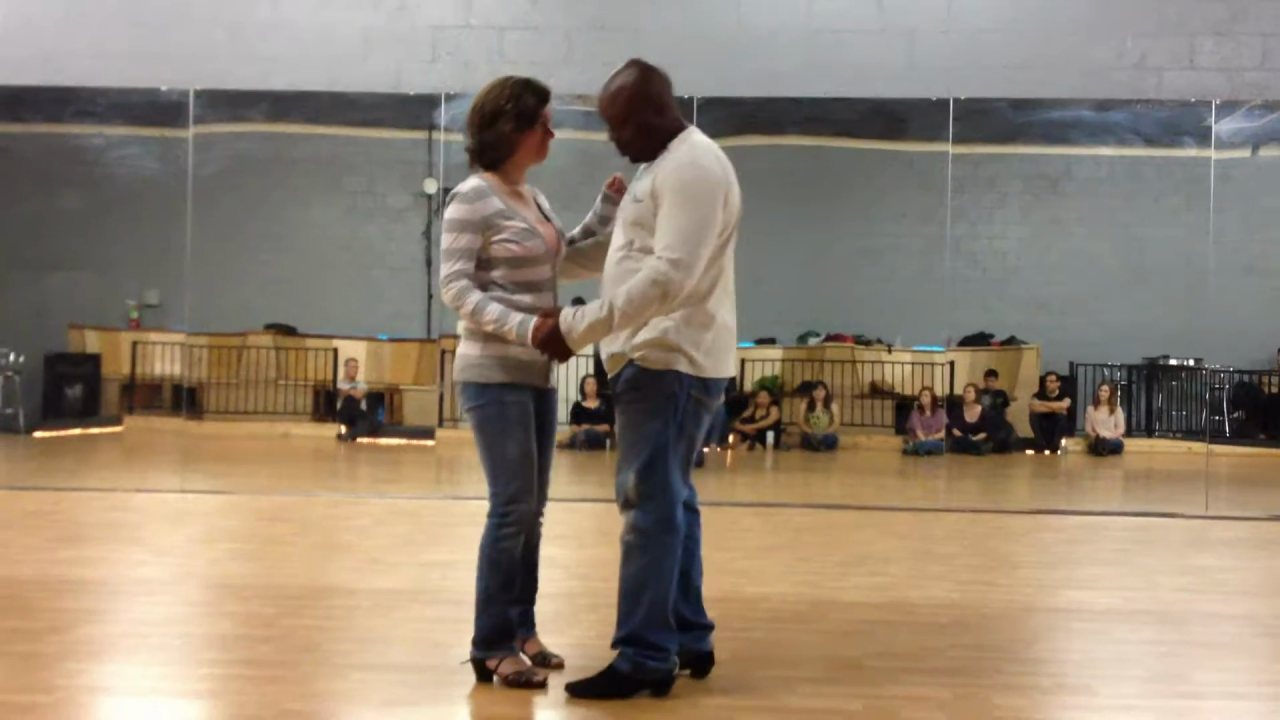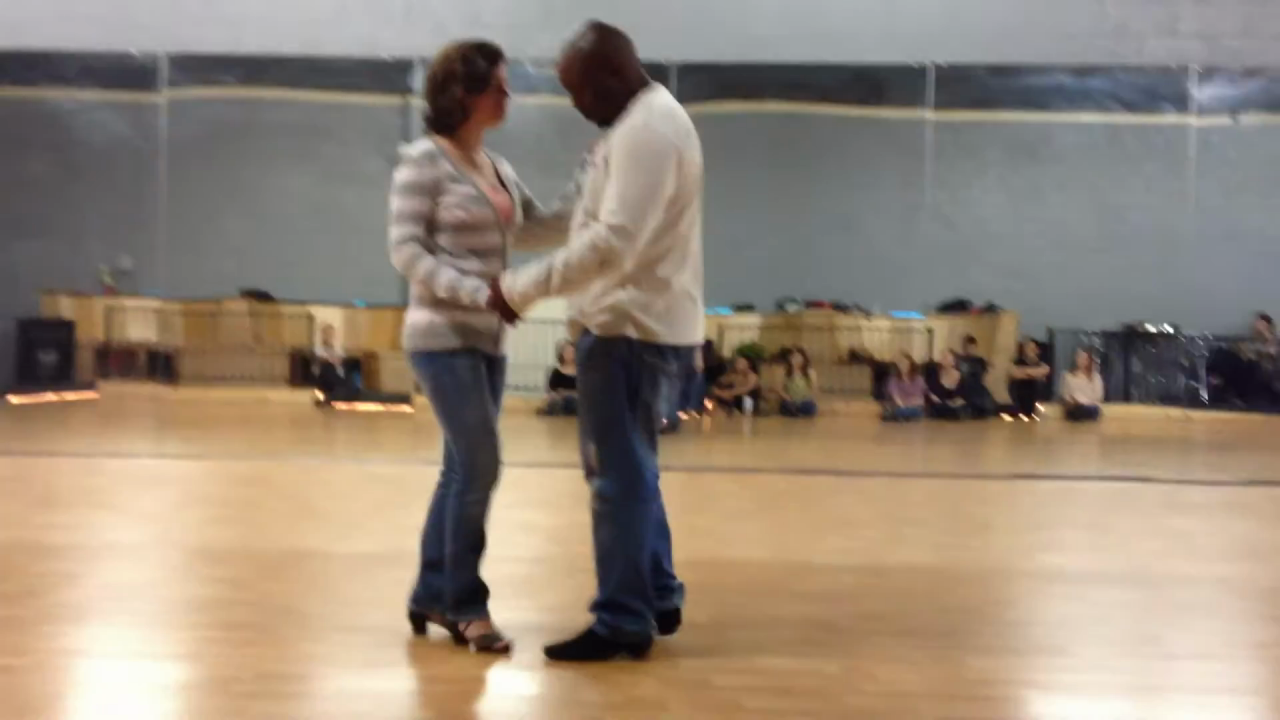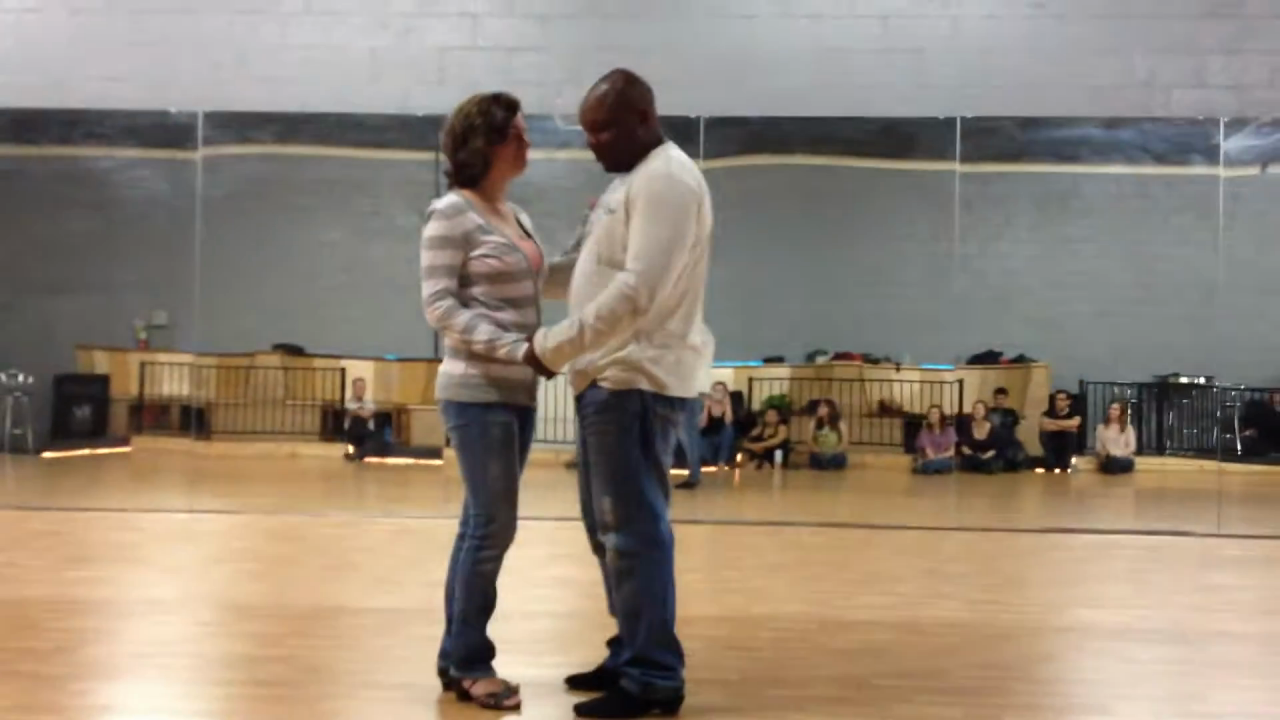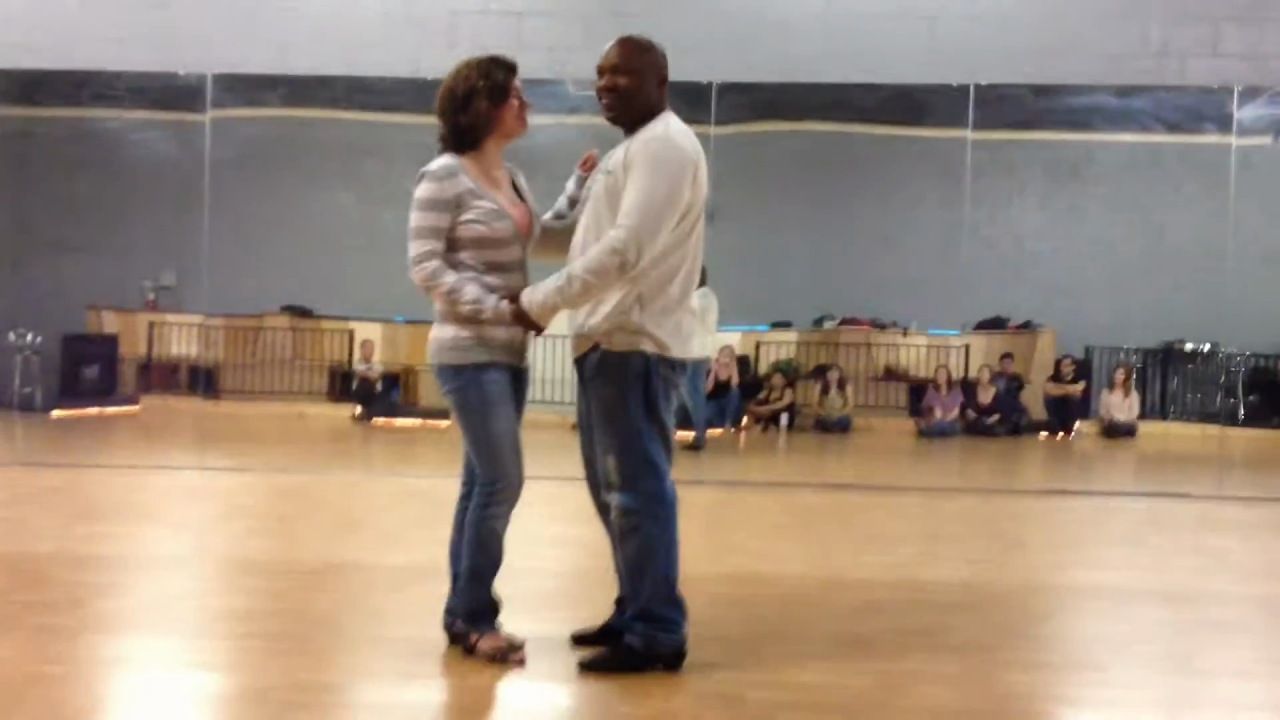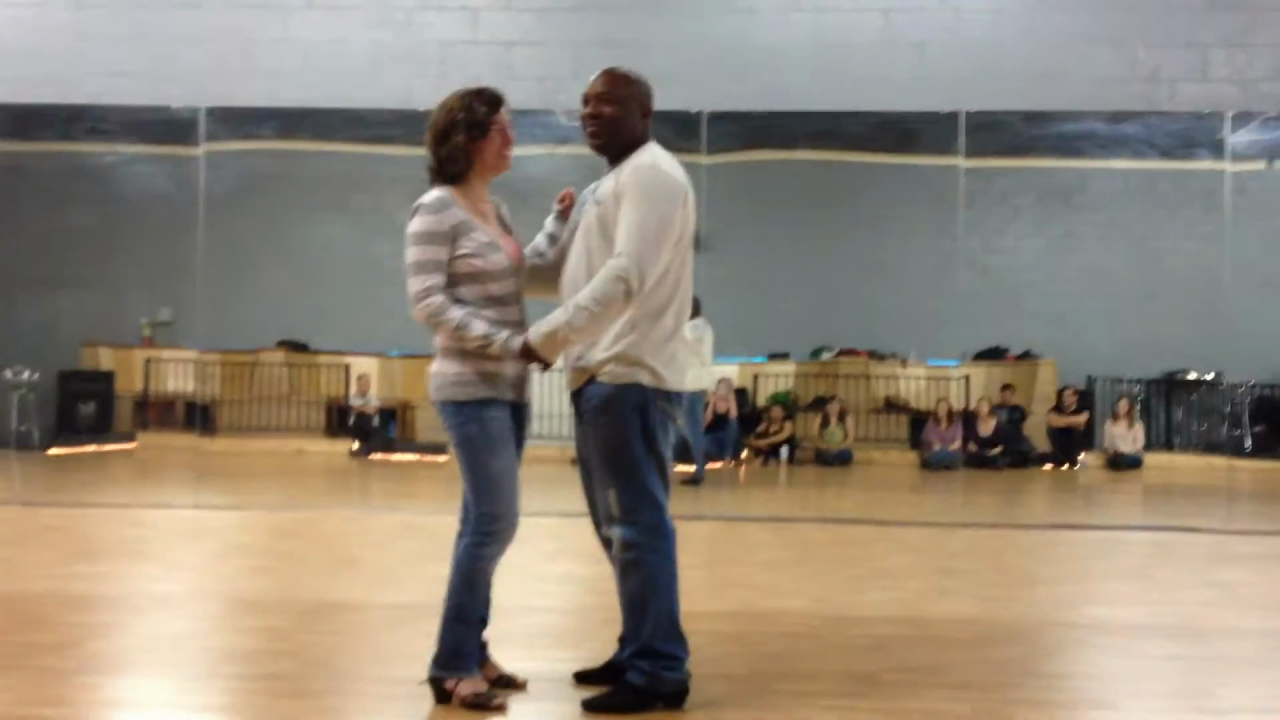
dt=0.5s
person 1, frame 1
left shoulder: (692, 166)
right shoulder: (666, 166)
left elbow: (670, 275)
left wrist: (576, 327)
right wrist: (580, 326)
left hip: (671, 361)
right hip: (662, 358)
left knee: (649, 504)
right knee: (670, 502)
left ankle: (645, 657)
right ankle: (687, 638)
person 1, frame 2
left shoulder: (648, 129)
right shoulder: (643, 121)
left elbow: (612, 242)
left wrist: (520, 288)
right wrist: (528, 284)
left hip: (633, 327)
right hip: (639, 322)
left knee: (618, 471)
right knee: (630, 465)
left ankle: (623, 619)
right ankle: (656, 596)
person 1, frame 3
left shoulder: (667, 180)
right shoulder: (635, 180)
left elbow: (639, 292)
left wrist: (553, 346)
right wrist: (562, 347)
left hip: (638, 382)
right hip: (610, 378)
left knee: (633, 530)
right knee: (612, 527)
right ankle: (632, 656)
person 1, frame 4
left shoulder: (665, 145)
right shoulder: (633, 148)
left elbow: (627, 250)
left wrist: (540, 301)
left hip: (637, 345)
right hip: (609, 341)
left knee: (637, 490)
right knee: (616, 489)
left ankle: (657, 632)
right ankle: (637, 614)
person 1, frame 5
left shoulder: (651, 173)
right shoulder: (617, 179)
left elbow: (627, 278)
left wrist: (547, 336)
left hip: (632, 378)
right hip: (604, 373)
left knee: (637, 524)
right knee: (618, 524)
right ankle: (638, 652)
person 2, frame 1
left shoulder: (533, 199)
right shoulder: (472, 197)
left elbow: (572, 261)
right elbow: (454, 287)
left wrist: (609, 207)
right wrist: (522, 327)
left hip: (535, 375)
right hip: (494, 373)
left knee: (529, 506)
right knee: (513, 506)
left ankle: (518, 628)
right ankle: (492, 644)
person 2, frame 2
left shoulder: (498, 168)
right shoulder: (423, 161)
left elbow: (538, 229)
right elbow: (405, 250)
right wrist: (477, 292)
left hip: (486, 340)
right hip: (443, 337)
left knee: (464, 470)
right knee: (477, 467)
left ankle: (432, 596)
right ankle: (463, 604)
person 2, frame 3
left shoulder: (515, 216)
right shoulder: (451, 213)
left elbow: (545, 283)
right elbow: (439, 305)
right wrist: (514, 347)
left hip: (516, 392)
right hip: (477, 392)
left knee: (484, 525)
right knee: (492, 526)
left ankle: (457, 655)
right ankle: (469, 663)
person 2, frame 4
left shoulder: (511, 178)
right shoulder: (444, 176)
left elbow: (542, 238)
right elbow: (425, 267)
left wrist: (580, 184)
right wrist: (498, 308)
left hip: (508, 353)
right hip: (468, 352)
left knee: (483, 483)
right knee: (499, 481)
left ankle: (464, 612)
right ankle: (474, 617)
person 2, frame 5
left shoulder: (494, 208)
right shoulder: (436, 209)
left elbow: (520, 277)
right elbow: (426, 302)
left wrist: (560, 222)
right wrist: (511, 343)
left hip: (506, 387)
right hip: (470, 389)
left knee: (484, 523)
right knee: (494, 521)
left ankle: (471, 651)
right ankle: (452, 664)
